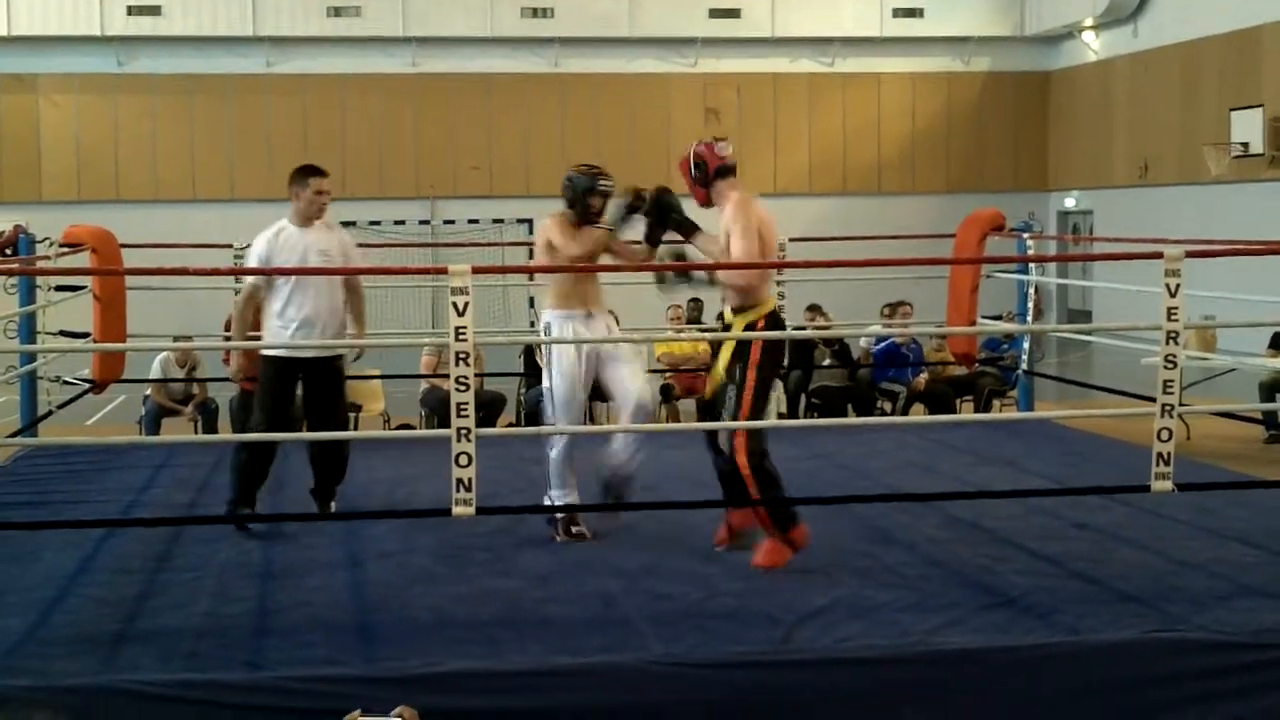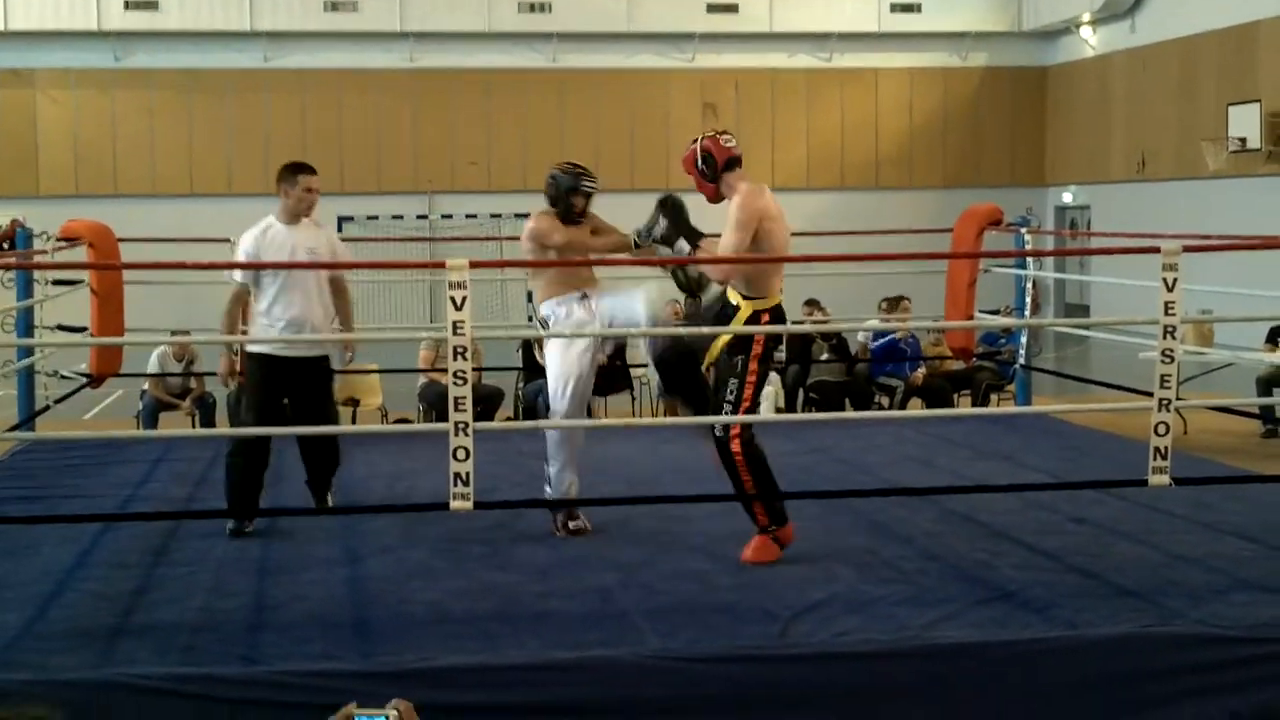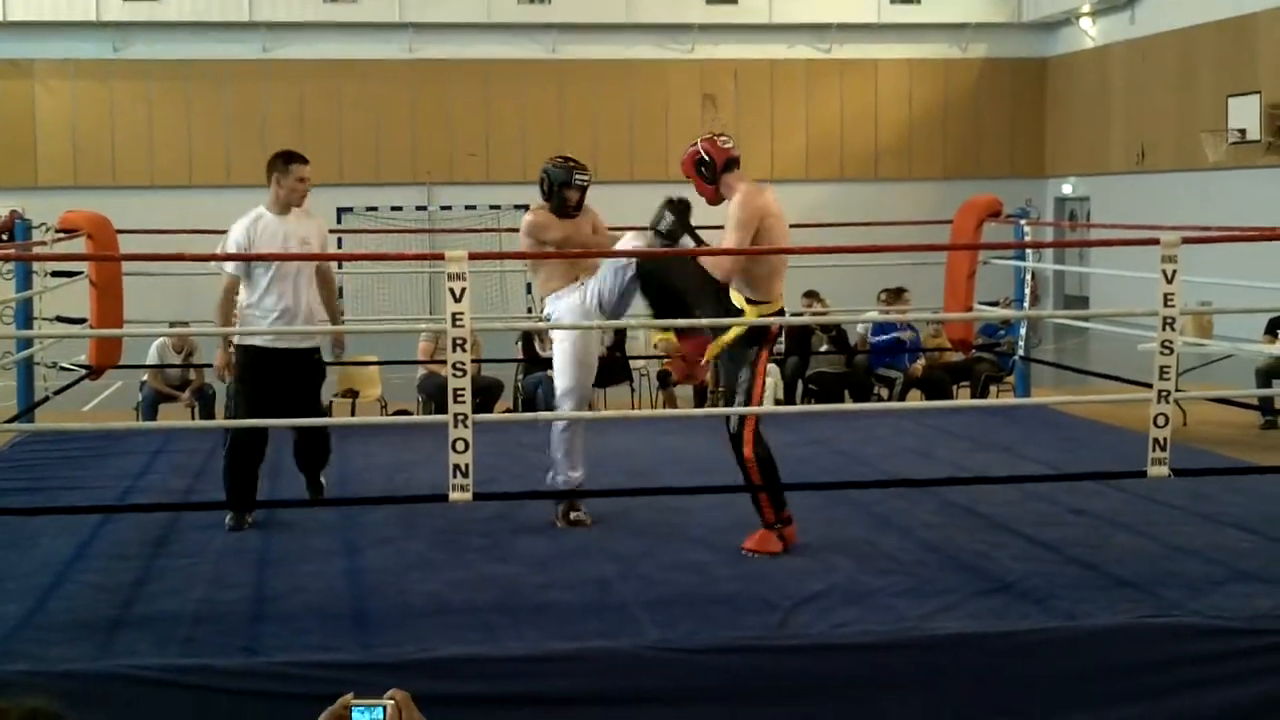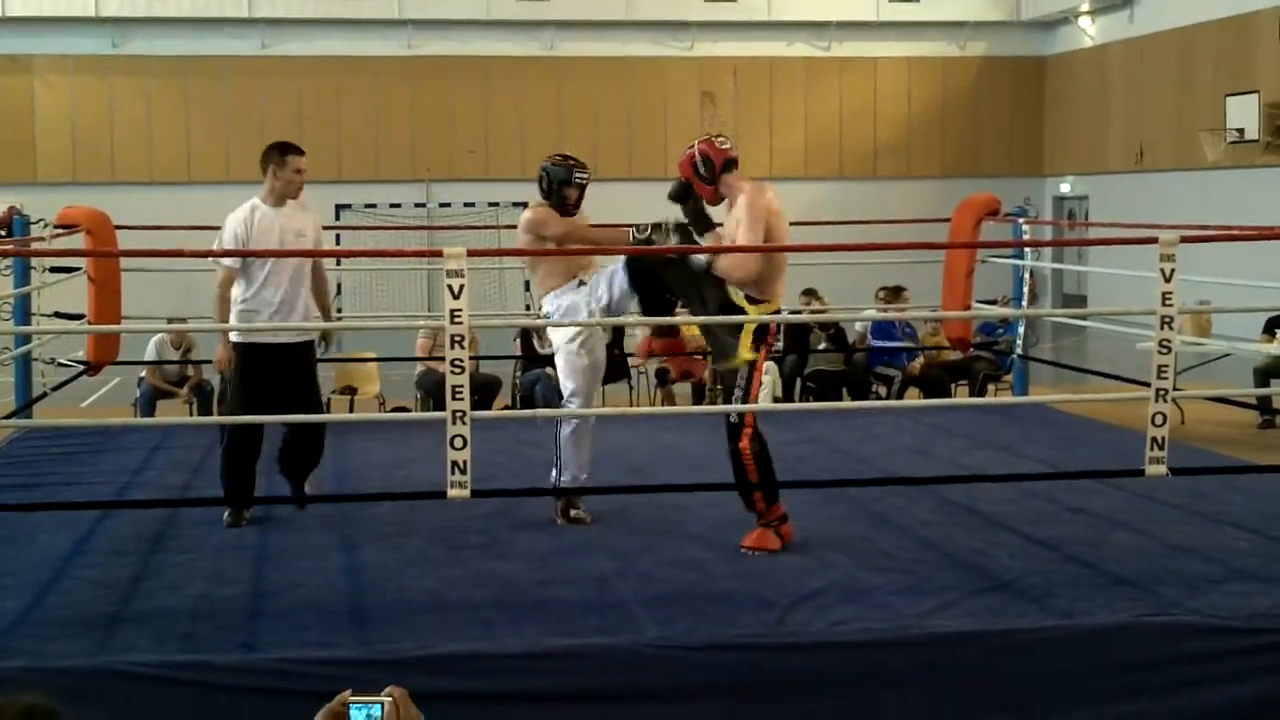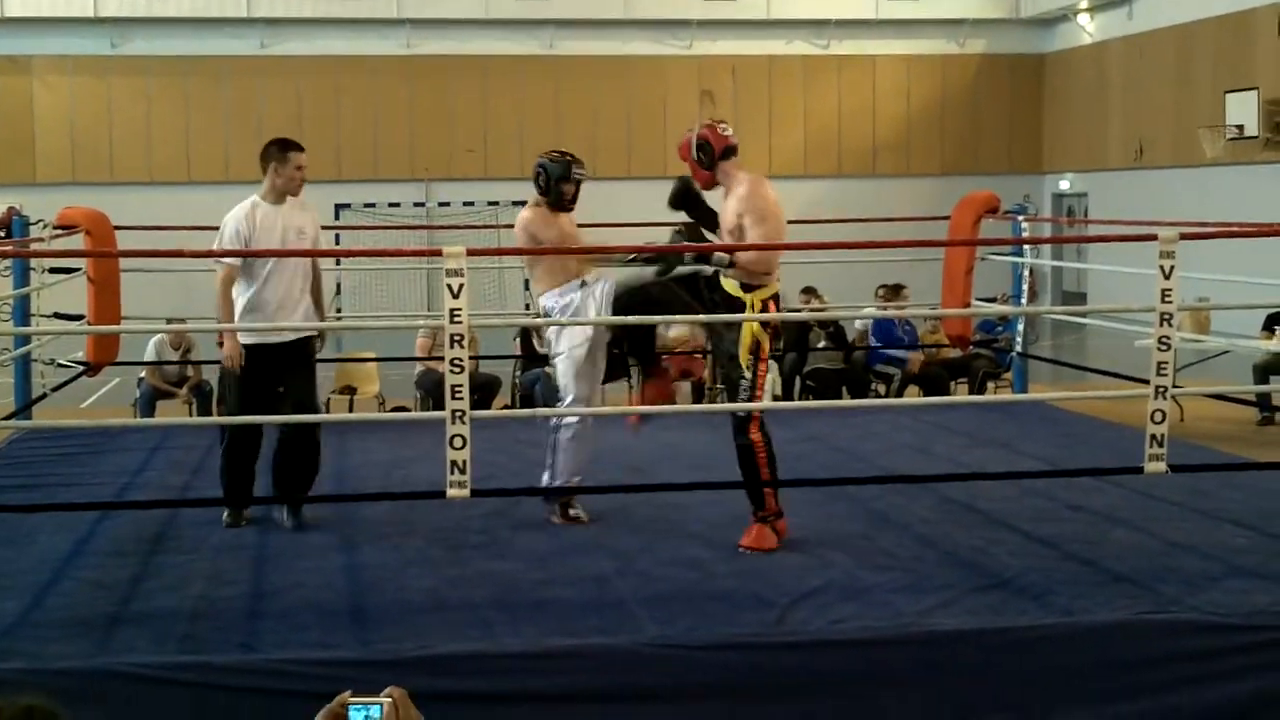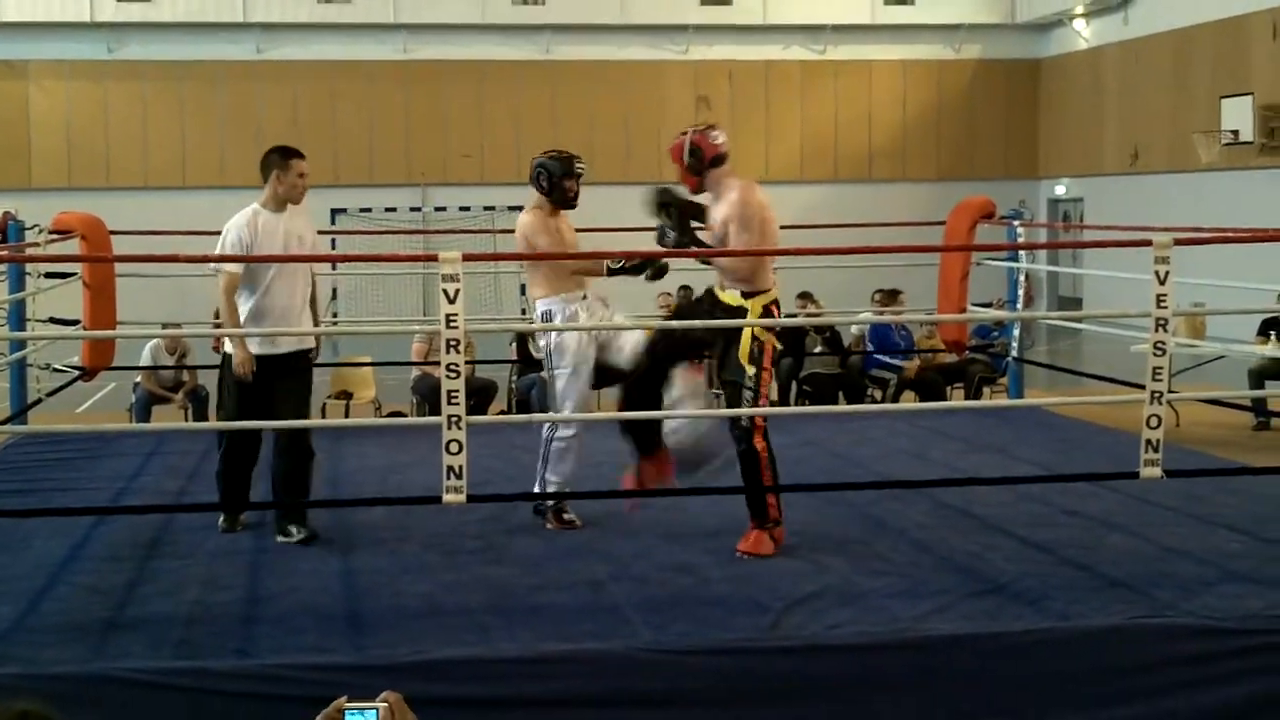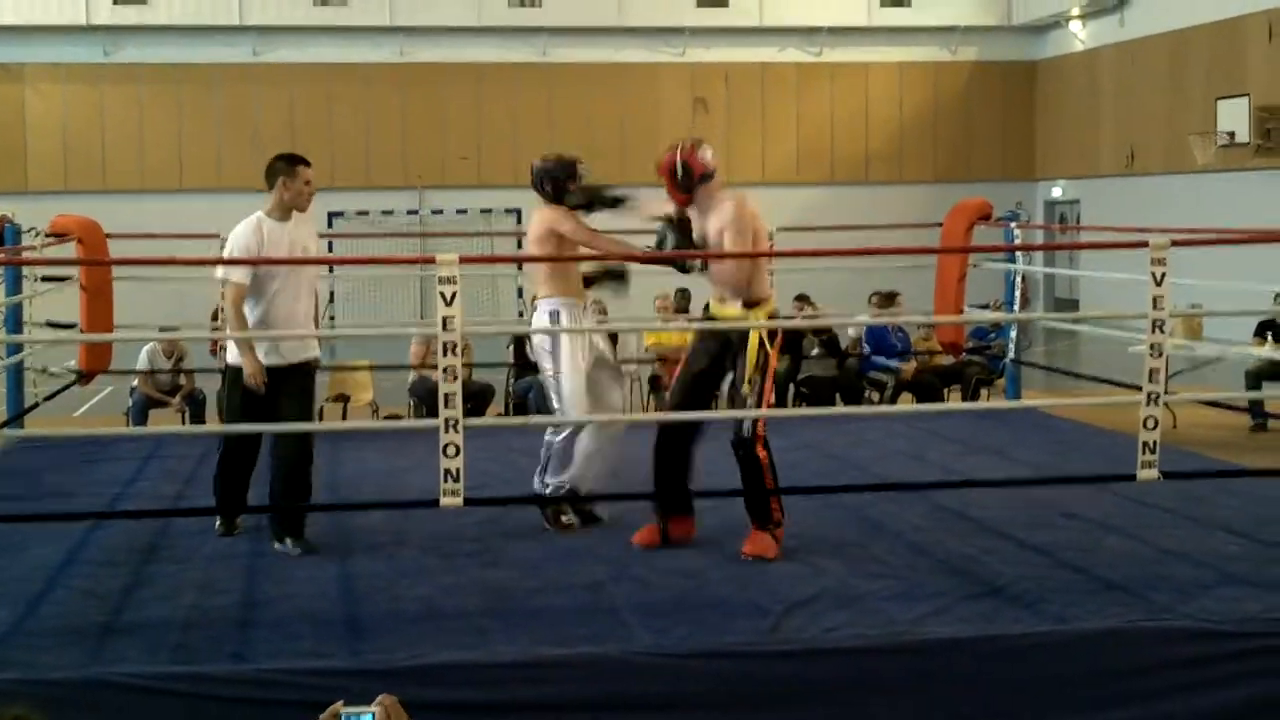
dt=0.1s
person 1, frame 1
left shoulder: (739, 209)
right shoulder: (740, 203)
left elbow: (747, 277)
right wrist: (682, 226)
left hip: (754, 333)
right hip: (740, 327)
left knee: (738, 440)
right knee: (722, 425)
left ankle: (785, 529)
right ankle: (742, 510)
person 1, frame 2
left shoulder: (748, 202)
right shoulder: (750, 196)
left elbow: (722, 270)
left wrist: (679, 240)
right wrist: (689, 233)
left hip: (753, 323)
right hip: (732, 306)
left knee: (734, 435)
right knee: (671, 358)
left ankle: (774, 530)
right ankle: (711, 414)
person 1, frame 3
left shoulder: (747, 201)
right shoulder: (751, 195)
left elbow: (723, 269)
left wrist: (681, 234)
right wrist: (683, 231)
left hip: (754, 320)
right hip: (729, 301)
left knee: (743, 430)
right knee: (653, 268)
left ankle: (778, 525)
right ankle: (688, 337)
person 1, frame 4
left shoulder: (753, 201)
right shoulder: (741, 199)
left elbow: (747, 269)
left wrist: (699, 257)
right wrist: (697, 217)
left hip: (753, 318)
right hip: (723, 295)
left knee: (742, 428)
right knee: (646, 263)
left ankle: (774, 522)
person 1, frame 5
left shoulder: (751, 190)
right shoulder: (737, 188)
left elbow: (762, 257)
left wrist: (707, 253)
right wrist: (702, 215)
left hip: (750, 309)
right hip: (718, 290)
left knee: (746, 420)
right knee: (629, 302)
left ankle: (769, 518)
right ankle: (655, 381)
person 1, frame 6
left shoulder: (744, 198)
right shoulder: (722, 195)
left elbow: (743, 265)
left wrist: (691, 244)
right wrist: (691, 213)
left hip: (752, 316)
right hip: (716, 304)
left knee: (748, 426)
right knee: (646, 369)
left ankle: (766, 524)
right ankle: (653, 457)
person 1, frame 7
left shoulder: (733, 210)
right shoulder: (707, 212)
left elbow: (737, 277)
left wrist: (691, 252)
right wrist: (687, 240)
left hip: (753, 327)
right hip: (716, 321)
left knee: (749, 435)
right knee: (675, 421)
left ankle: (768, 525)
right ankle: (675, 520)
person 2, frame 1
left shoulder: (338, 238)
right shoulder: (269, 241)
left elbow: (353, 288)
right elbow: (249, 298)
left wrist: (359, 327)
right wrist: (238, 349)
left hip: (327, 350)
right hip: (278, 351)
left knee: (330, 429)
right knee: (266, 428)
left ankle: (325, 493)
right ankle: (243, 503)
person 2, frame 2
left shoulder: (325, 237)
right shoulder: (256, 238)
left elbow: (338, 288)
right elbow: (238, 298)
left wrist: (348, 331)
right wrist: (228, 351)
left hip: (314, 350)
right hip: (264, 351)
left knee: (320, 429)
right knee: (253, 433)
left ankle: (320, 488)
right ankle: (242, 512)
person 2, frame 3
left shoulder: (314, 226)
right shoulder: (246, 229)
left elbow: (325, 279)
right elbow: (229, 290)
left wrist: (337, 325)
right wrist: (222, 345)
left hip: (304, 342)
right hip: (254, 343)
left knee: (312, 421)
right knee: (247, 426)
left ankle: (313, 474)
right ankle: (240, 505)
person 2, frame 4
left shoulder: (308, 218)
right shoulder: (241, 221)
right elbow: (224, 284)
left wrist: (327, 319)
right wrist: (222, 340)
left hip: (297, 337)
right hip: (249, 340)
left knee: (309, 415)
right knee: (242, 423)
left ankle: (296, 472)
right ankle: (238, 502)
person 2, frame 5
left shoulder: (306, 215)
right shoulder: (242, 218)
right elbow: (226, 282)
left wrist: (321, 318)
right wrist: (229, 337)
left hip: (297, 337)
right hip: (251, 339)
left knee: (303, 419)
right knee: (242, 424)
left ankle: (289, 498)
right ankle: (237, 502)
person 2, frame 6
left shoulder: (304, 224)
right shoulder: (242, 227)
right elbow: (226, 291)
left wrist: (315, 329)
right wrist: (237, 346)
left hip: (295, 349)
right hip: (248, 351)
left knee: (294, 435)
right knee: (239, 435)
left ankle: (290, 520)
right ankle: (232, 508)
person 2, frame 7
left shoulder: (308, 232)
right shoulder: (247, 235)
right elbow: (233, 302)
left wrist: (315, 341)
right wrist: (248, 356)
left hip: (298, 358)
right hip: (252, 361)
left knee: (295, 445)
right knee: (239, 443)
left ankle: (287, 531)
right ankle: (229, 512)
person 3, frame 1
left shoulder: (602, 233)
right shoulder: (553, 225)
left elbow: (639, 259)
right elbow: (574, 254)
left wrist: (654, 235)
right wrist: (617, 222)
left hip: (601, 324)
right hip: (565, 327)
left knee: (638, 399)
right knee: (565, 425)
left ankle: (618, 474)
right ankle: (562, 508)
person 3, frame 2
left shoulder: (588, 221)
right shoulder: (537, 227)
left elbow: (625, 241)
right elbow: (585, 245)
left wrist: (653, 228)
right wrist: (640, 238)
left hip: (598, 306)
right hip: (562, 318)
left knee: (643, 309)
right knee: (564, 411)
right ankle: (563, 499)
person 3, frame 3
left shoulder: (584, 215)
right shoulder: (534, 221)
left elbow: (609, 244)
right elbow: (593, 242)
left wrist: (636, 241)
right wrist: (629, 241)
left hip: (597, 293)
right hip: (565, 309)
left knee: (633, 248)
right knee: (570, 403)
right ankle: (566, 491)
person 3, frame 4
left shoulder: (571, 216)
right shoulder: (533, 219)
left elbow: (597, 239)
right elbow: (591, 237)
right wrist: (639, 235)
left hip: (595, 292)
right hip: (564, 310)
left knee: (633, 269)
right knee: (576, 403)
right ankle: (567, 490)
person 3, frame 5
left shoulder: (565, 216)
right shoulder: (532, 218)
right elbow: (571, 251)
left hip: (592, 293)
right hip: (564, 308)
right knee: (576, 405)
right ankle: (561, 490)
person 3, frame 6
left shoulder: (559, 219)
right shoulder: (531, 220)
right elbow: (569, 263)
left wrist: (634, 266)
right wrist: (619, 267)
left hip: (589, 307)
right hip: (560, 317)
right knee: (569, 413)
right ankle: (550, 497)
person 3, frame 7
left shoulder: (557, 220)
right shoulder: (555, 216)
right elbow: (602, 244)
left wrist: (596, 277)
left hip: (578, 317)
right hip: (559, 319)
left knee: (610, 411)
right knee: (571, 415)
left ankle: (574, 490)
right ankle: (550, 494)
